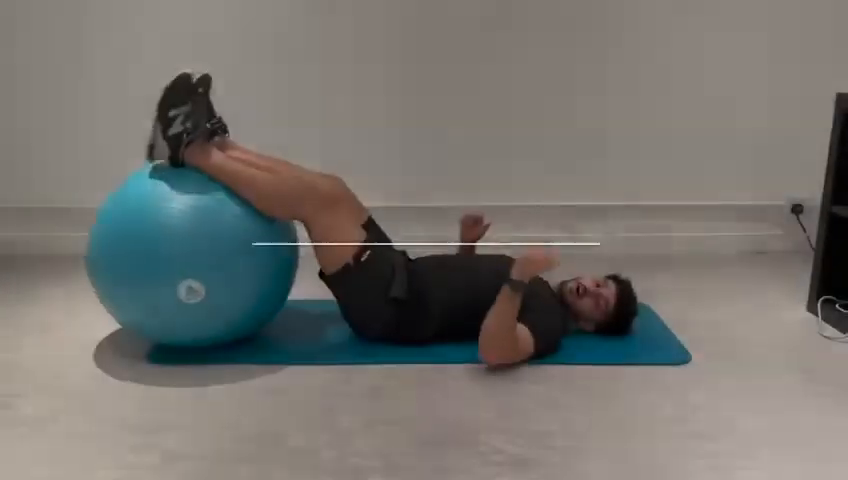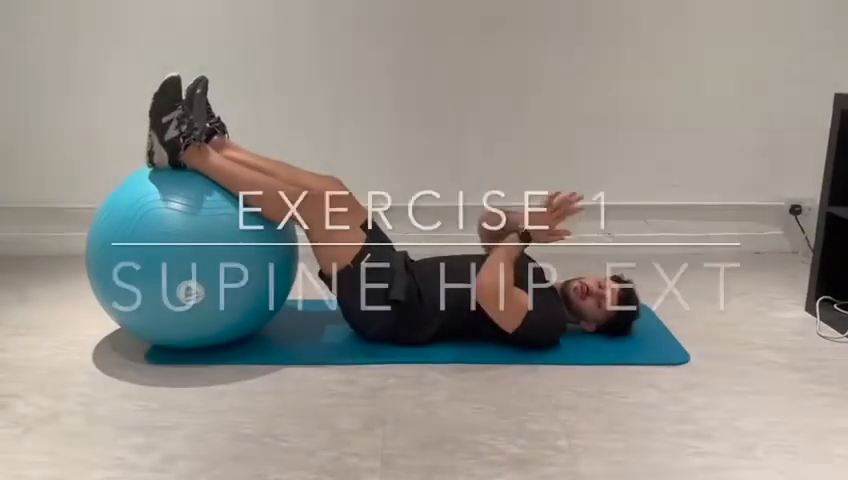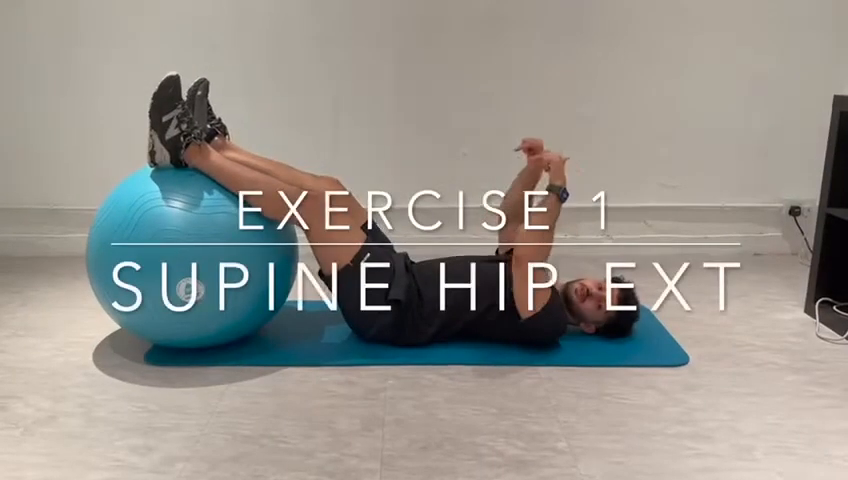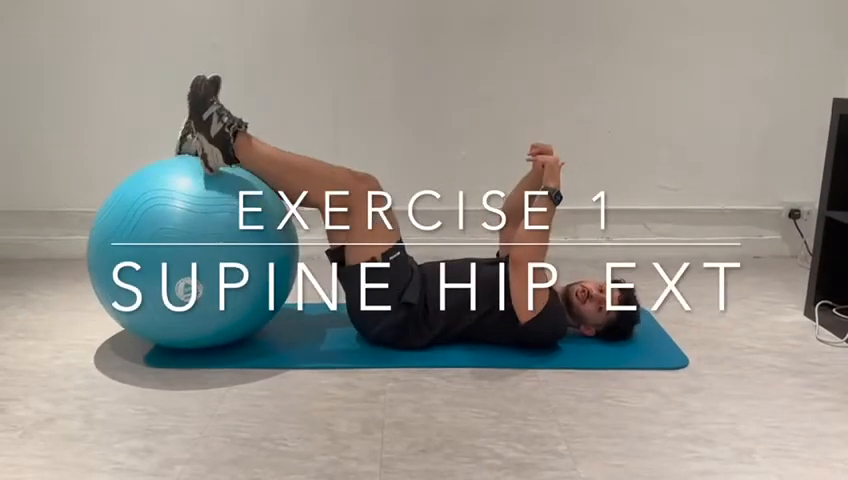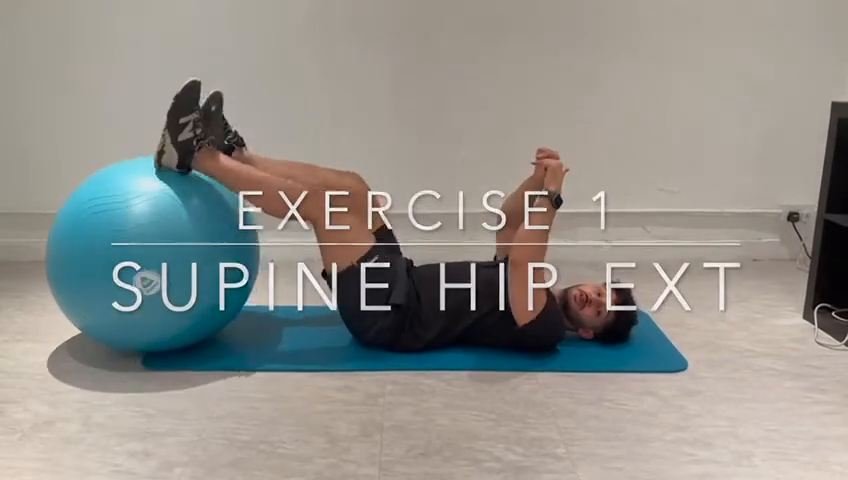
dt=0.7s
person 1, frame 1
left shoulder: (548, 324)
right shoulder: (538, 293)
left elbow: (493, 351)
left wrist: (518, 282)
right wrist: (468, 241)
left hip: (391, 309)
right hip: (401, 277)
left knee: (319, 198)
right knee: (327, 188)
left ankle: (190, 151)
right ankle: (215, 143)
person 1, frame 2
left shoulder: (546, 322)
right shoulder: (537, 279)
left elbow: (484, 291)
right elbow: (489, 228)
left wrist: (524, 232)
right wrist: (527, 224)
left hip: (392, 310)
right hip: (400, 278)
left knee: (318, 203)
right knee: (328, 190)
left ankle: (187, 152)
right ankle: (213, 143)
person 1, frame 3
left shoulder: (547, 321)
right shoulder: (539, 290)
left elbow: (528, 259)
right elbow: (510, 221)
left wrist: (557, 191)
right wrist: (534, 168)
left hip: (391, 311)
right hip: (400, 281)
left knee: (315, 203)
right knee: (329, 191)
left ankle: (189, 151)
right ankle: (216, 144)
person 1, frame 4
left shoulder: (548, 324)
right shoulder: (541, 293)
left elbow: (525, 258)
right elbow: (511, 221)
left wrist: (551, 194)
right wrist: (536, 175)
left hip: (393, 312)
right hip: (393, 291)
left knee: (362, 188)
right knee: (331, 191)
left ankle: (234, 142)
right ankle: (226, 150)
person 1, frame 5
left shoulder: (544, 326)
right shoulder: (537, 291)
left elbow: (522, 260)
right elbow: (508, 225)
left wrist: (552, 198)
right wrist: (538, 179)
left hip: (388, 315)
right hip: (399, 285)
left knee: (321, 199)
right knee: (347, 185)
left ankle: (197, 155)
right ankle: (231, 152)
